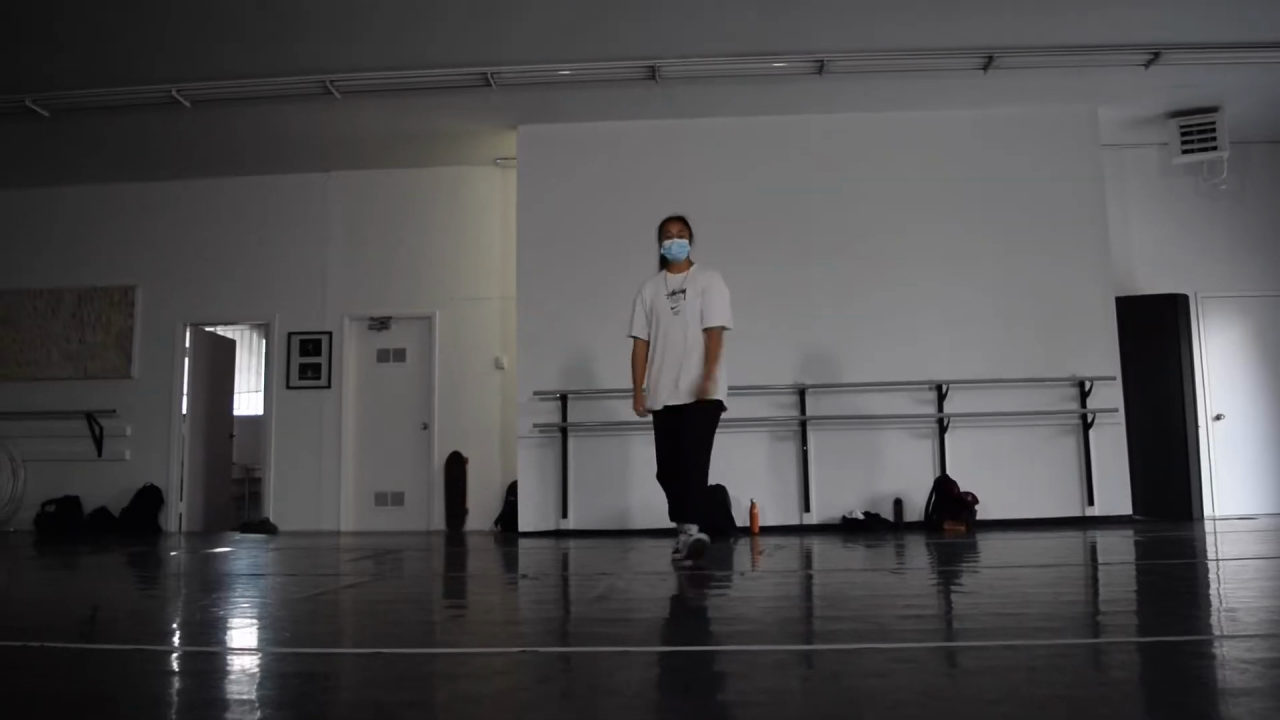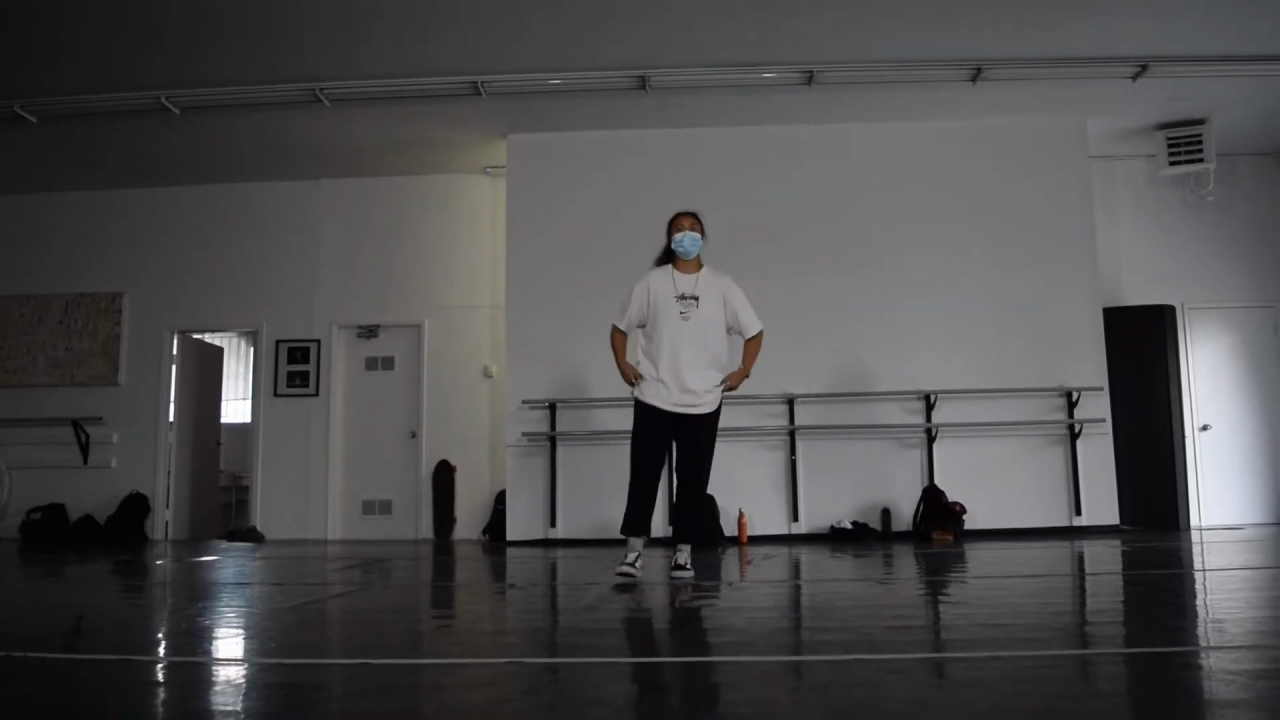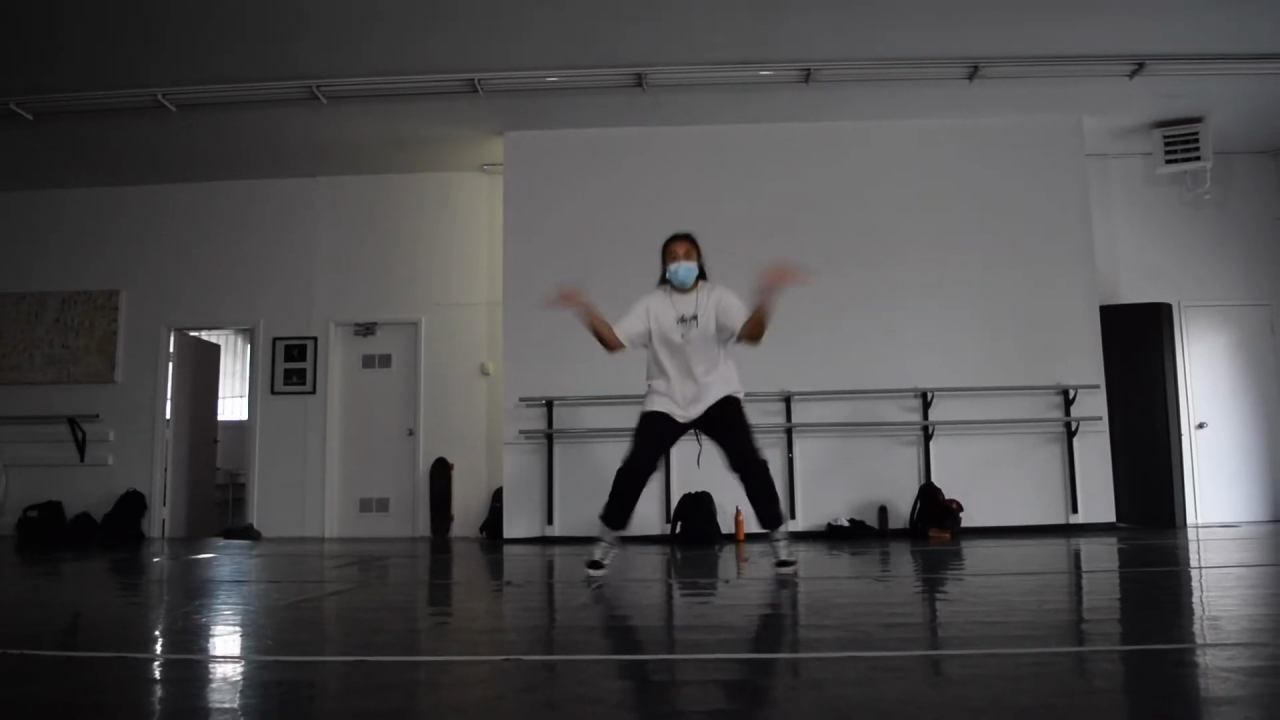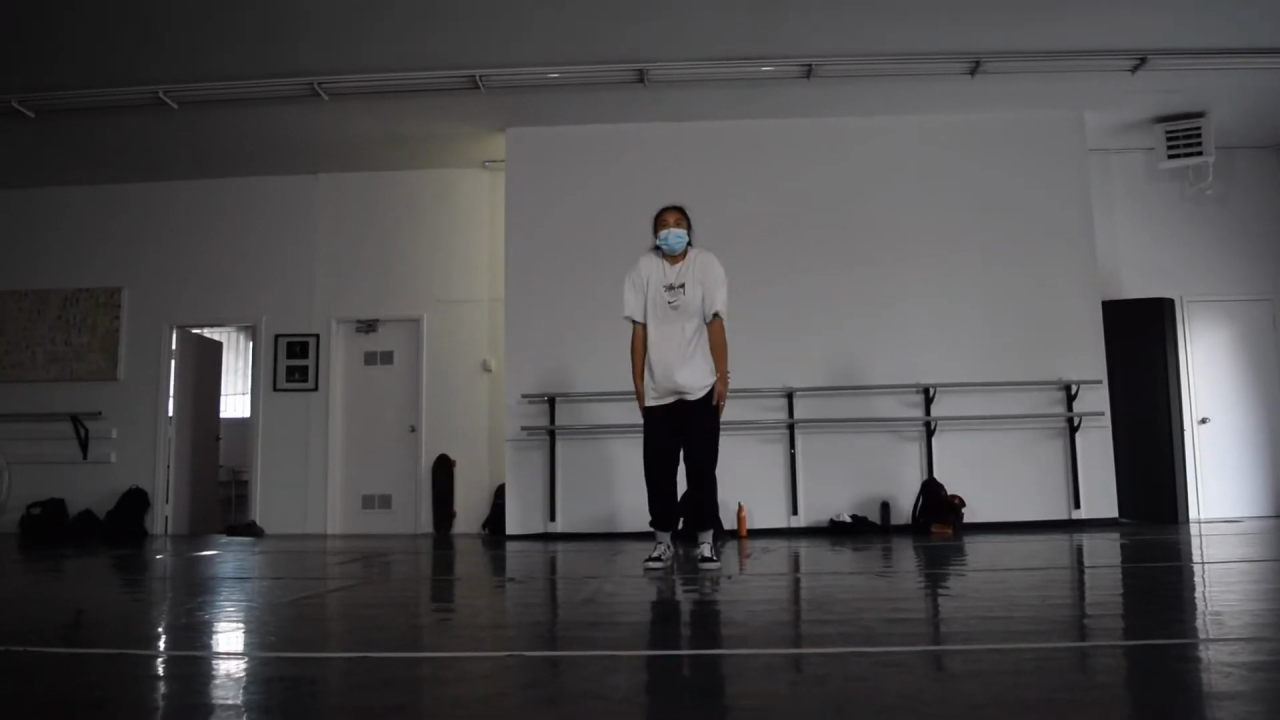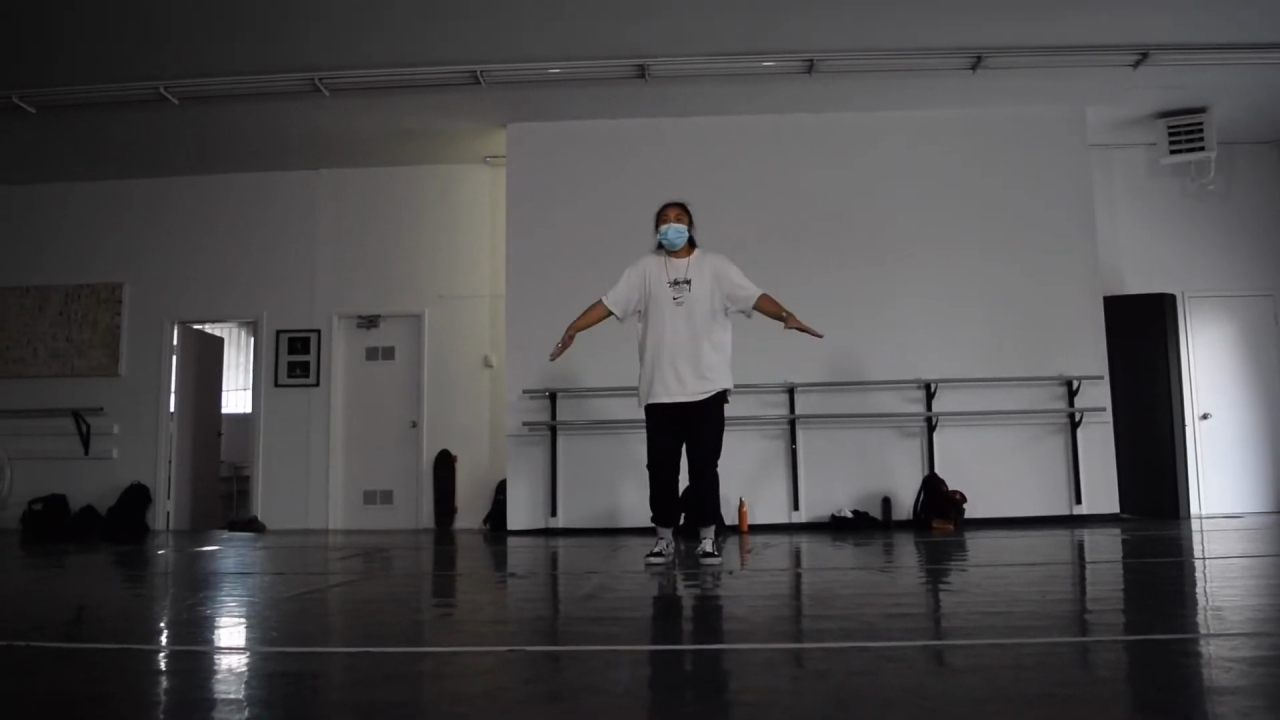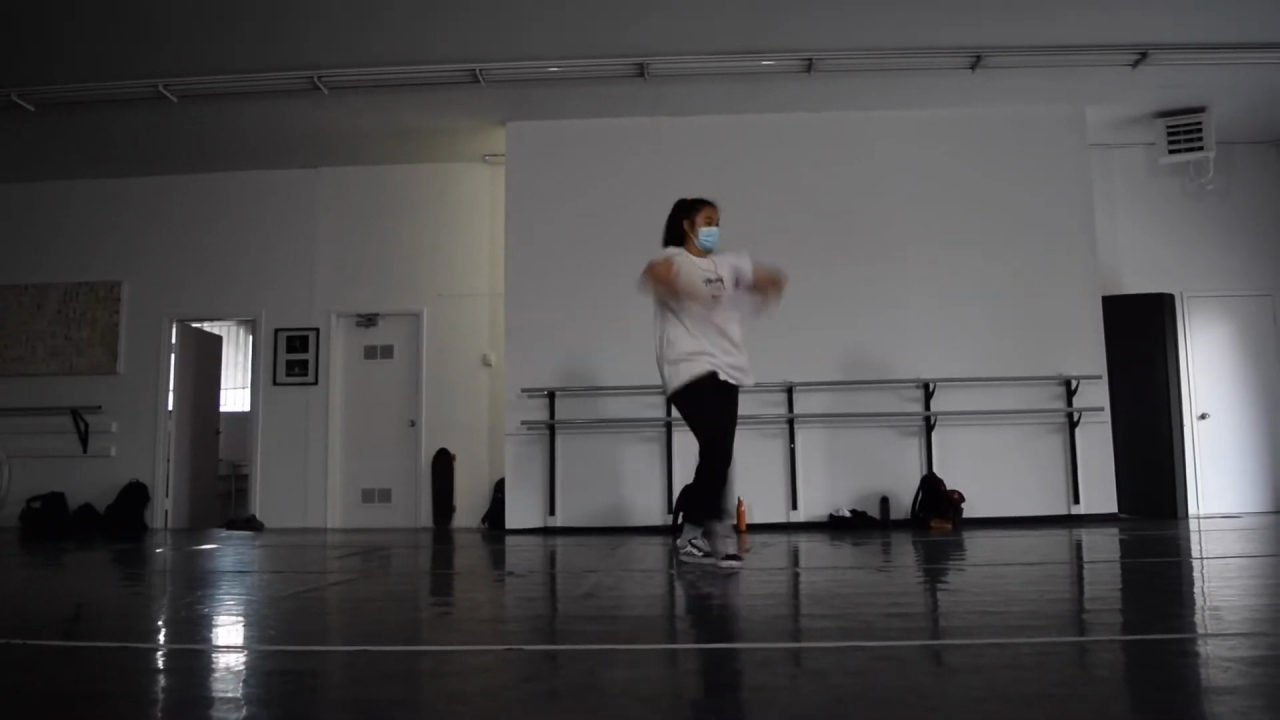
dt=0.7s
person 1, frame 1
left shoulder: (709, 280)
right shoulder: (650, 288)
left elbow: (715, 332)
right elbow: (641, 342)
left wrist: (708, 376)
right wrist: (638, 388)
left hip: (701, 391)
right hip: (663, 393)
left knee: (695, 457)
right knee: (669, 467)
left ankle: (694, 528)
right ankle: (684, 529)
person 1, frame 2
left shoulder: (721, 285)
right shoulder: (652, 283)
left elbow: (754, 332)
right elbow: (621, 327)
left wrist: (743, 370)
right wrist: (622, 363)
left hip: (703, 399)
right hip: (654, 396)
left knee: (693, 476)
right knee: (644, 469)
left ankle: (683, 550)
right ankle: (634, 547)
person 1, frame 3
left shoulder: (718, 296)
right shoulder: (650, 303)
left elbow: (750, 334)
right elbow: (614, 341)
left wrist: (765, 299)
right wrist: (585, 310)
left hip: (716, 396)
right hip: (666, 402)
left knee: (749, 462)
right knee: (634, 469)
left ankle: (778, 536)
right ankle: (607, 540)
person 1, frame 4
left shoulder: (706, 264)
right shoulder: (643, 268)
left elbow: (715, 321)
right elbow: (637, 327)
left wrist: (722, 376)
right wrist: (637, 380)
left hip: (701, 386)
right hip: (658, 390)
left knee: (701, 466)
right knee: (658, 468)
left ankle: (705, 542)
right ankle: (663, 542)
person 1, frame 5
left shoulder: (715, 266)
right shoulder: (645, 269)
left elbow: (755, 297)
right elbow: (609, 304)
left wrist: (786, 315)
right wrist: (573, 329)
left hip: (707, 385)
right hip: (660, 387)
left knee: (704, 462)
right knee: (661, 463)
left ankle: (707, 538)
right ankle: (665, 537)
person 1, frame 6
left shoulder: (729, 263)
right shoulder: (672, 260)
left elbow: (772, 278)
right elbow: (655, 273)
left wrist: (767, 282)
right wrist: (691, 293)
left hip: (726, 371)
right hip: (690, 371)
left knee: (719, 454)
right knee: (716, 445)
left ankle: (691, 535)
right ankle: (714, 530)
